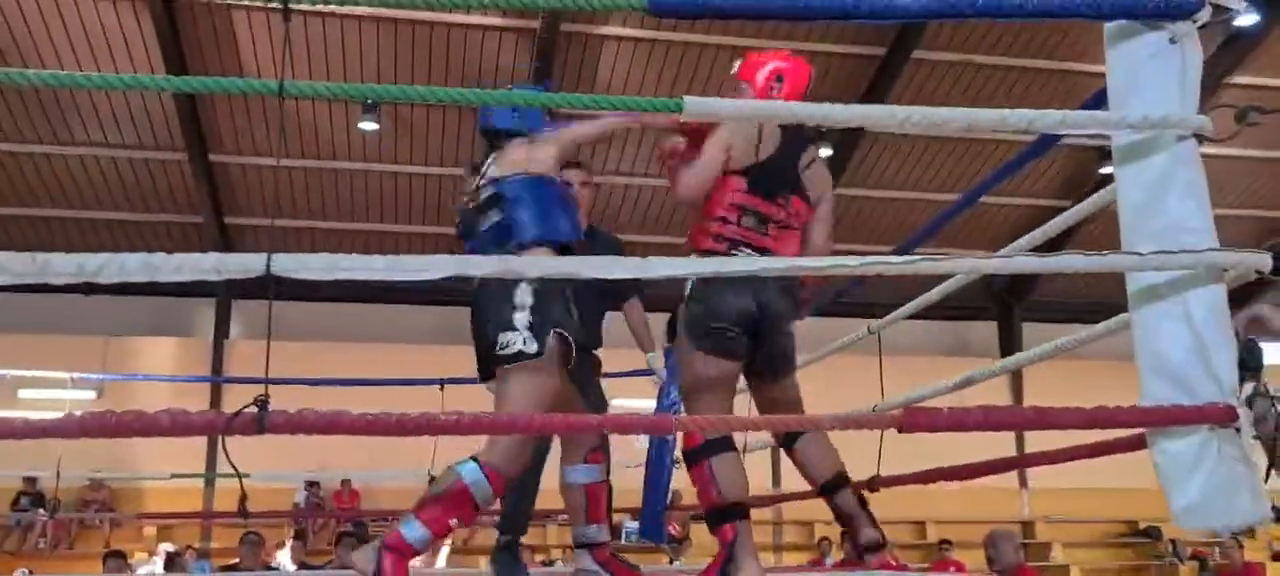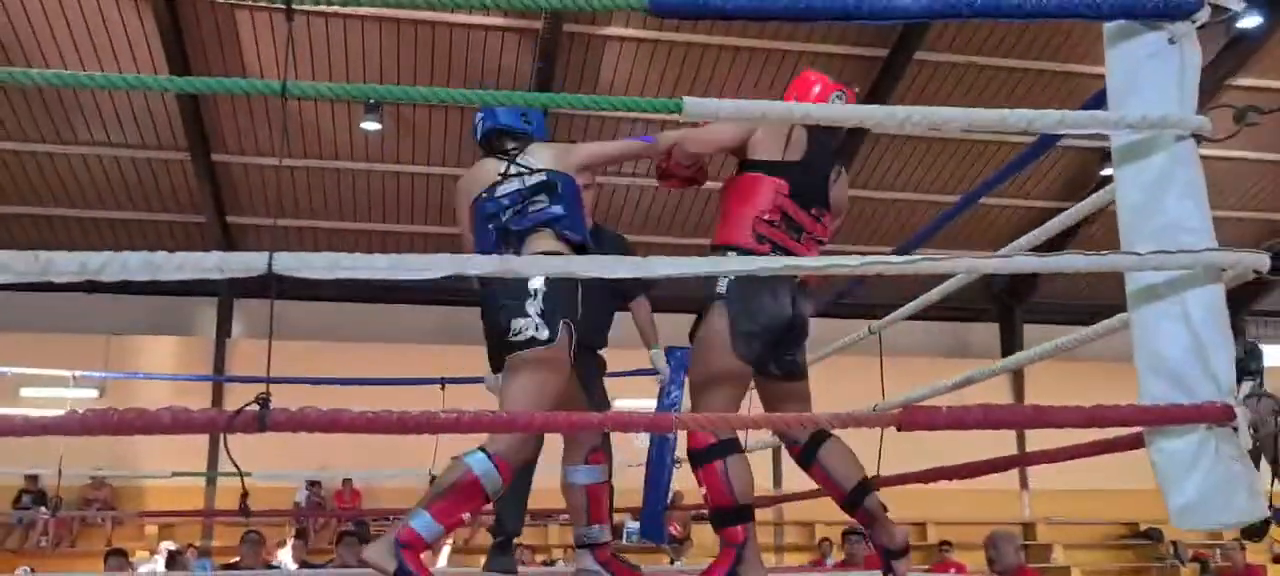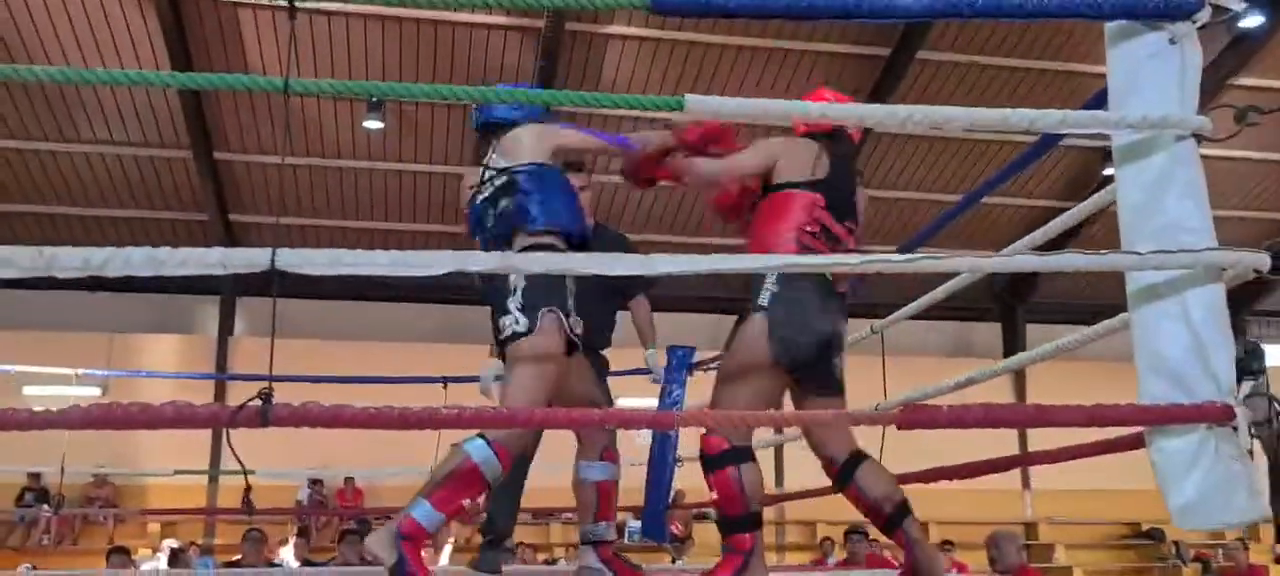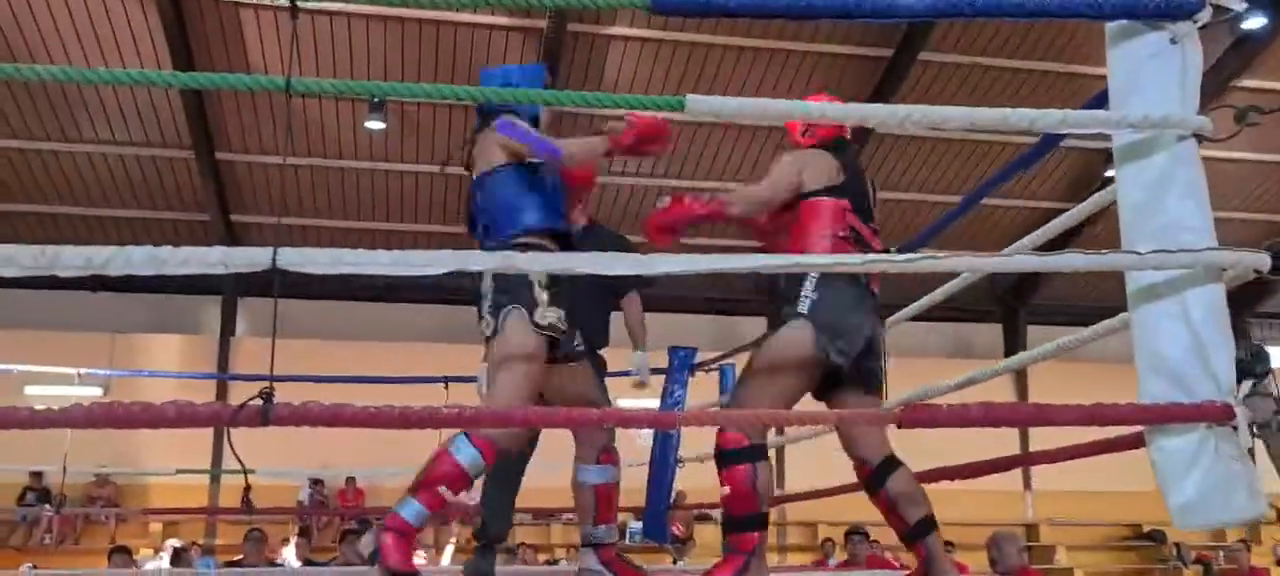
dt=0.1s
person 1, frame 1
left shoulder: (737, 131)
right shoulder: (816, 164)
left elbow: (688, 192)
right elbow: (819, 247)
left wrist: (683, 163)
left hip: (720, 285)
right hip: (776, 293)
left knee: (705, 426)
right knee: (788, 418)
right ankle: (863, 528)
person 1, frame 2
left shoulder: (771, 126)
right shoulder: (837, 179)
left elbow: (690, 146)
left wrist: (680, 164)
left hip: (744, 284)
right hip: (789, 295)
left knee: (709, 426)
right knee: (801, 429)
person 1, frame 3
left shoulder: (793, 146)
right shoulder: (852, 190)
left elbow: (714, 174)
left wrist: (662, 160)
right wrist: (746, 204)
left hip: (786, 298)
right hip: (826, 311)
left knee: (724, 431)
right knee: (838, 450)
person 1, frame 4
left shoulder: (804, 162)
right shoulder: (861, 189)
left elbow: (750, 202)
left wrist: (683, 210)
right wrist: (762, 221)
left hip: (820, 303)
right hip: (861, 316)
left knee: (739, 427)
right knee: (872, 453)
person 2, frame 1
left shoulder: (483, 183)
right shoulder: (541, 147)
right elbow: (616, 124)
right wrist: (665, 123)
left hip: (500, 301)
right hip: (532, 297)
left knee: (584, 428)
right knee: (510, 453)
person 2, frame 2
left shoulder: (472, 179)
right shoulder: (555, 153)
left elbow: (476, 251)
right elbow: (644, 144)
right wrist: (669, 140)
left hip: (509, 293)
right hip: (541, 287)
left knee: (587, 430)
right knee: (513, 441)
person 2, frame 3
left shoulder: (480, 180)
right shoulder: (540, 137)
right elbow: (627, 143)
left hip: (526, 292)
right hip: (540, 278)
left knee: (598, 423)
right knee: (518, 422)
right ankle: (403, 537)
person 2, frame 4
left shoulder: (503, 165)
right shoulder: (501, 127)
right elbow: (561, 154)
left wrist: (569, 186)
right wrist: (621, 137)
left hip: (533, 289)
right hip: (522, 279)
left knee: (597, 426)
right knee: (505, 423)
right ankle: (394, 534)
person 3, frame 1
left shoulder: (606, 247)
left elbow: (630, 302)
left wrist: (652, 354)
left hip: (581, 359)
left knee: (596, 449)
right knee: (534, 442)
right ankle: (509, 539)
person 3, frame 2
left shoulder: (613, 246)
left elbow: (637, 300)
left wrist: (655, 350)
left hip: (586, 360)
left knee: (598, 449)
right ankle: (503, 540)
person 3, frame 3
left shoulder: (615, 246)
left elbow: (637, 300)
right elbow: (505, 303)
left wrist: (652, 351)
right wrist: (498, 360)
left hip: (587, 363)
right ankle: (494, 539)
person 3, frame 4
left shoulder: (610, 244)
left elbow: (630, 299)
left wrist: (639, 352)
left hip: (583, 362)
right knee: (514, 448)
right ankle: (487, 545)
